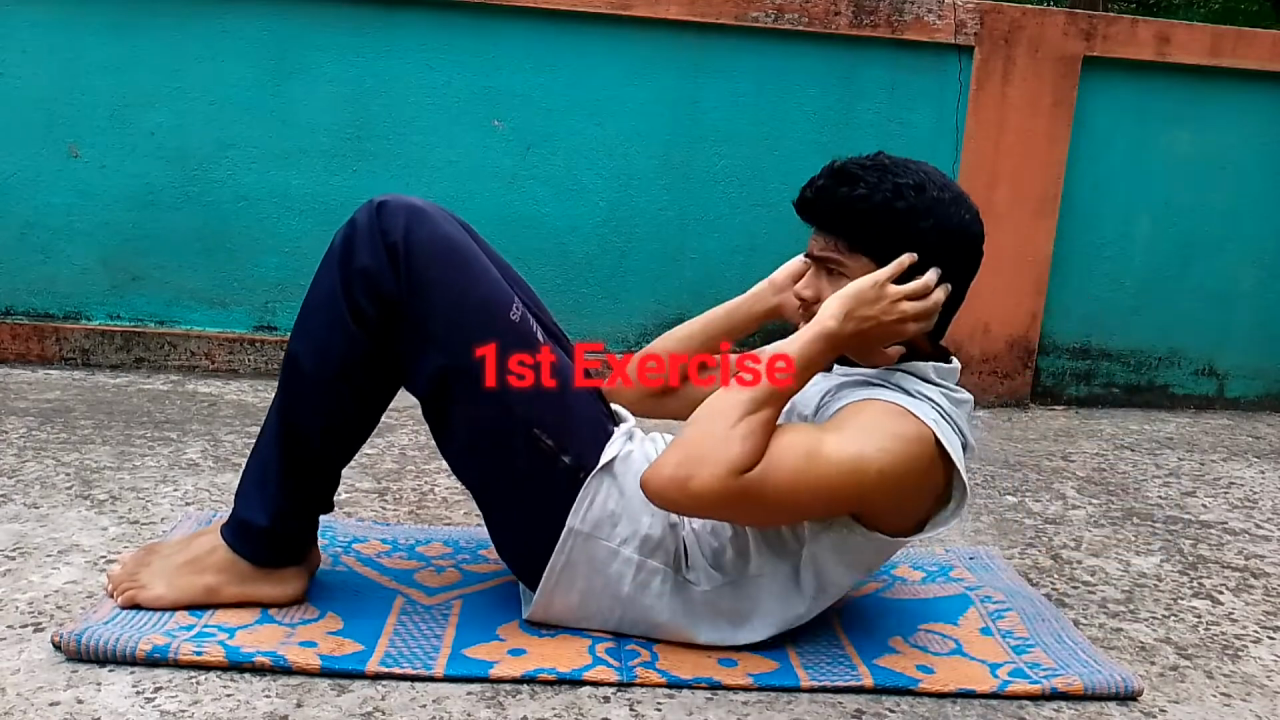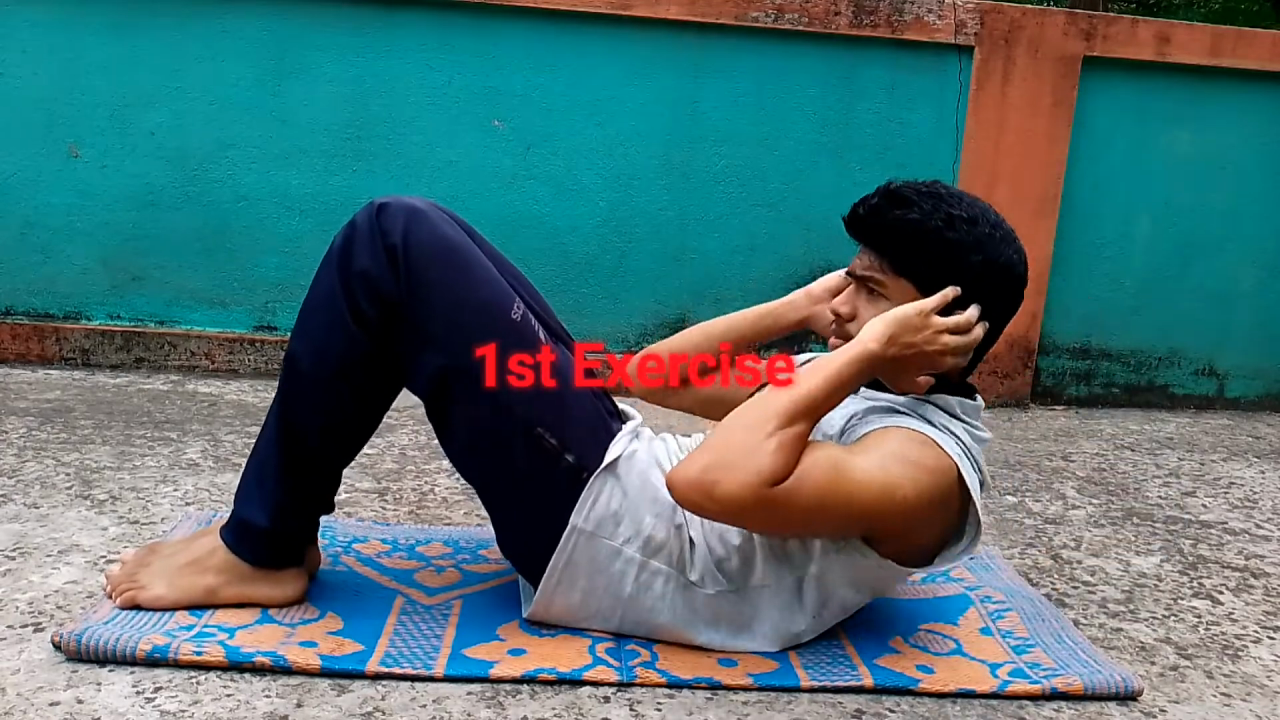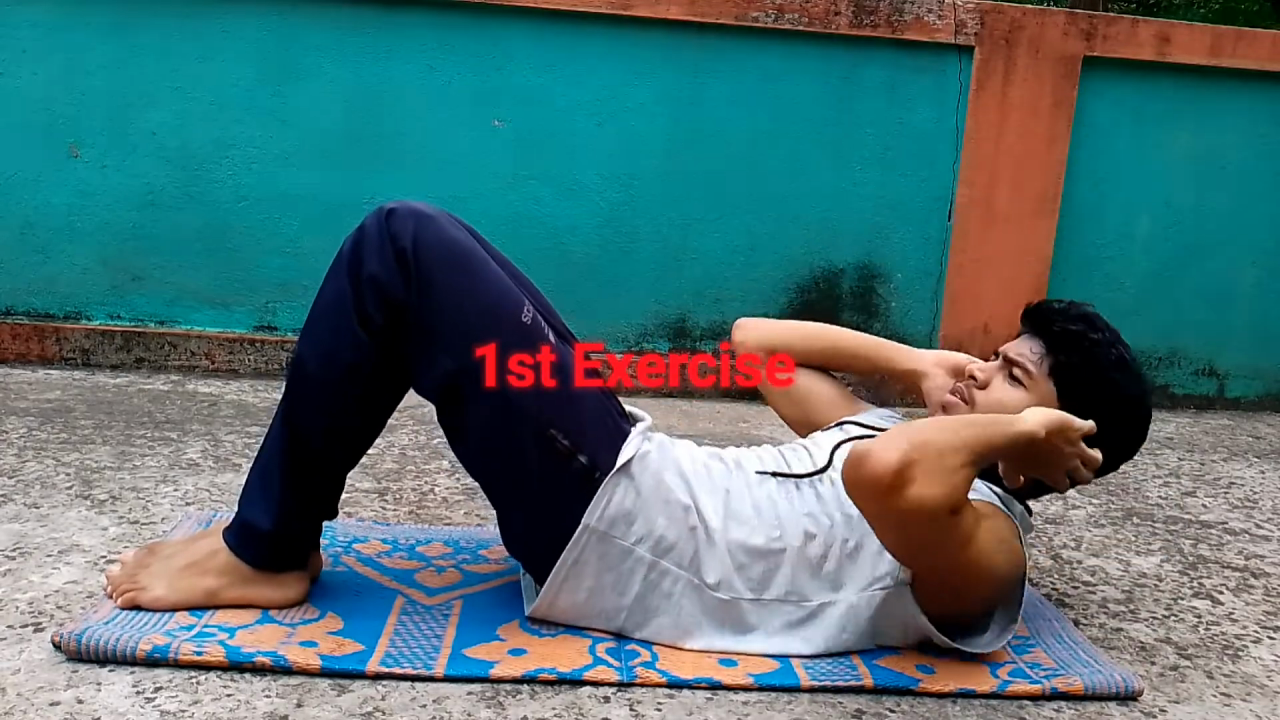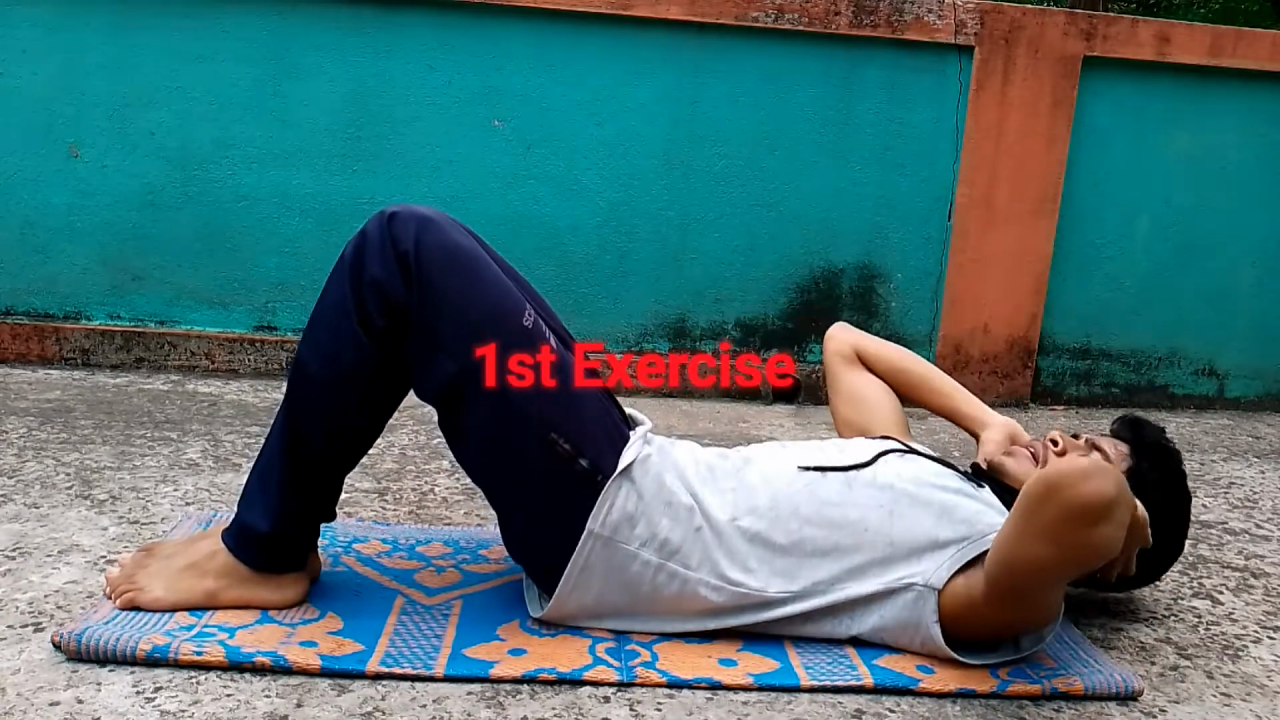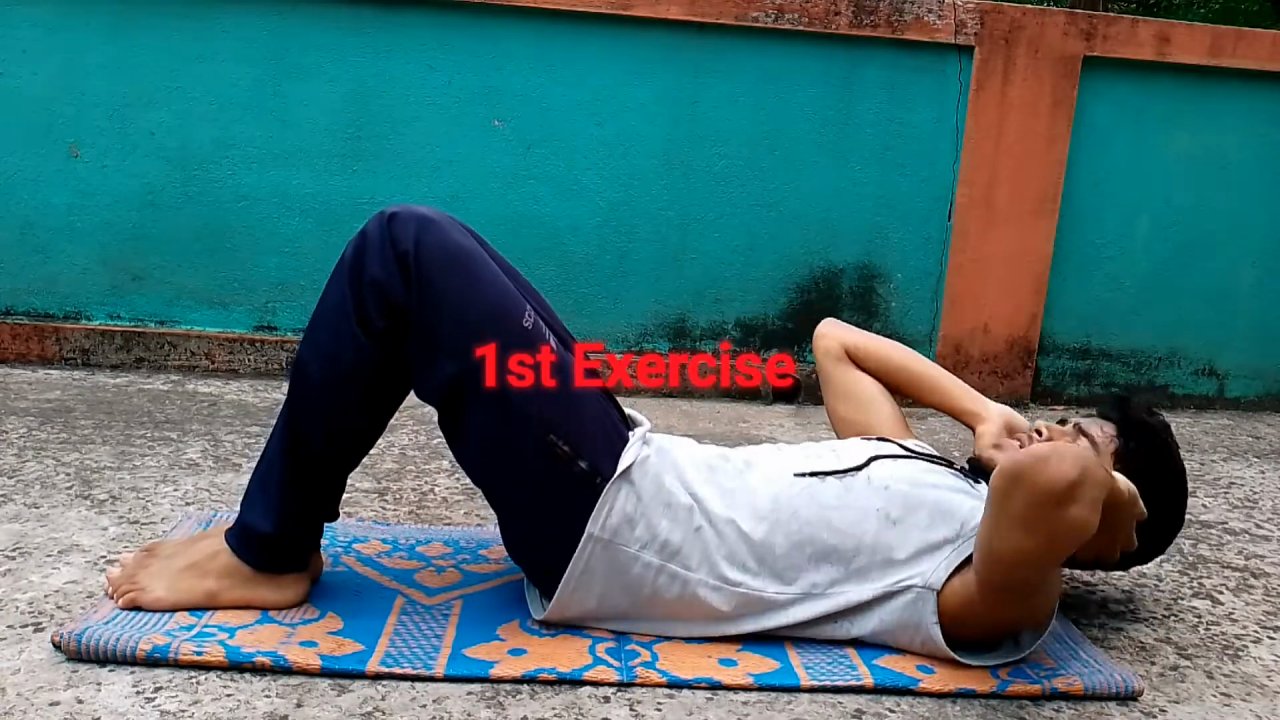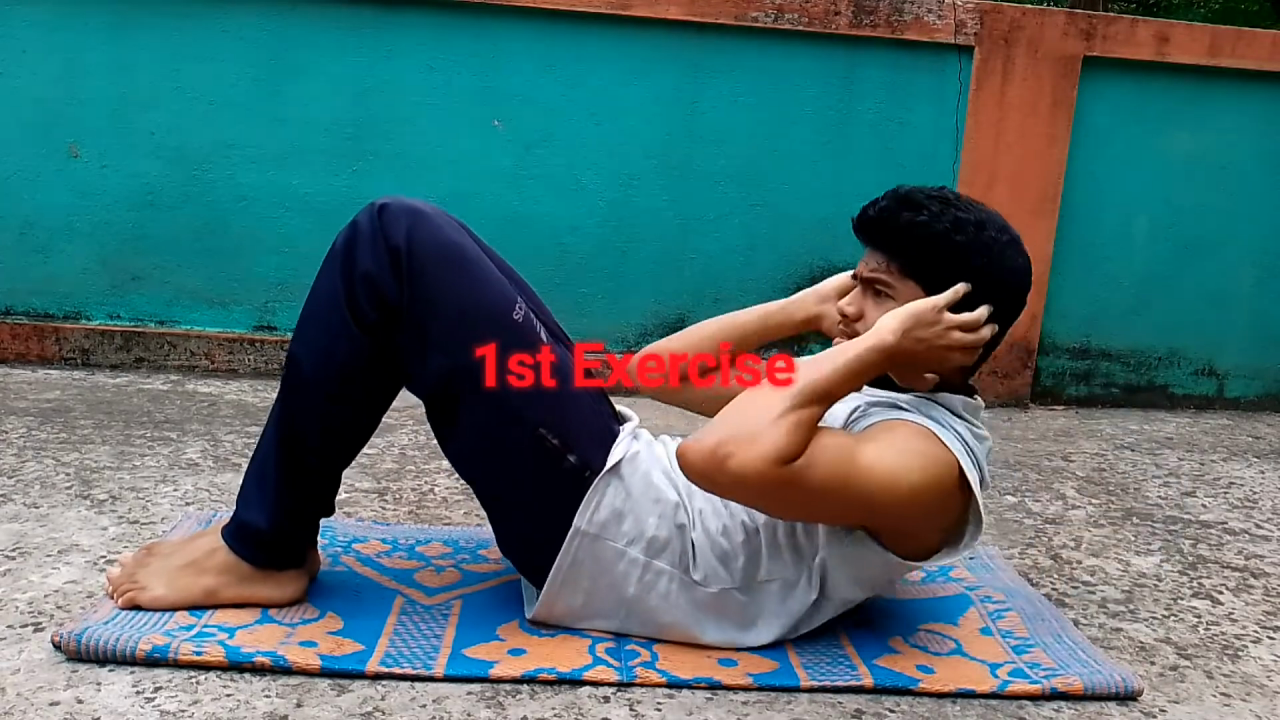
dt=0.4s
person 1, frame 1
left shoulder: (906, 438)
right shoulder: (862, 377)
left elbow: (686, 478)
right elbow: (645, 387)
left wrist: (818, 336)
right wrist: (769, 300)
left hip: (598, 539)
right hip: (612, 485)
left knee: (396, 238)
right knee: (404, 244)
left ankle: (261, 552)
right ankle: (279, 533)
person 1, frame 2
left shoulder: (923, 470)
right shoulder: (859, 395)
left elbow: (710, 481)
right elbow: (653, 371)
left wrist: (864, 352)
right wrist: (798, 307)
left hip: (600, 537)
right hip: (615, 481)
left knee: (397, 241)
right knee: (408, 239)
left ankle: (260, 552)
right ankle: (277, 533)
person 1, frame 3
left shoulder: (978, 556)
right shoulder: (887, 428)
left elbow: (882, 476)
right elbow: (753, 336)
left wrist: (1021, 430)
right wrist: (919, 362)
left hip: (610, 533)
right hip: (630, 480)
left knee: (403, 247)
right knee: (411, 244)
left ankle: (265, 553)
right ankle: (277, 533)
person 1, frame 4
left shoulder: (1006, 592)
right shoulder: (935, 488)
left elbow: (1083, 498)
right elbow: (845, 344)
left wrist: (1106, 495)
right wrist: (986, 421)
left hip: (611, 529)
right hip: (638, 479)
left knee: (408, 250)
right knee: (412, 249)
left ankle: (265, 555)
right ankle: (275, 533)
person 1, frame 5
left shoulder: (1010, 583)
right shoulder: (926, 465)
left elbow: (1047, 482)
right elbow: (830, 340)
left wrist: (1083, 488)
right wrist: (978, 405)
left hip: (618, 536)
right hip: (642, 481)
left knee: (407, 250)
right knee: (413, 251)
left ankle: (266, 555)
right ankle: (277, 535)
person 1, frame 6
left shoulder: (929, 465)
right shoulder: (877, 391)
left elbow: (721, 457)
right elbow: (661, 365)
left wrist: (867, 348)
right wrist: (812, 310)
left hip: (604, 539)
right hip: (621, 494)
left knee: (397, 242)
right knee: (402, 243)
left ankle: (261, 555)
right ankle: (278, 533)
